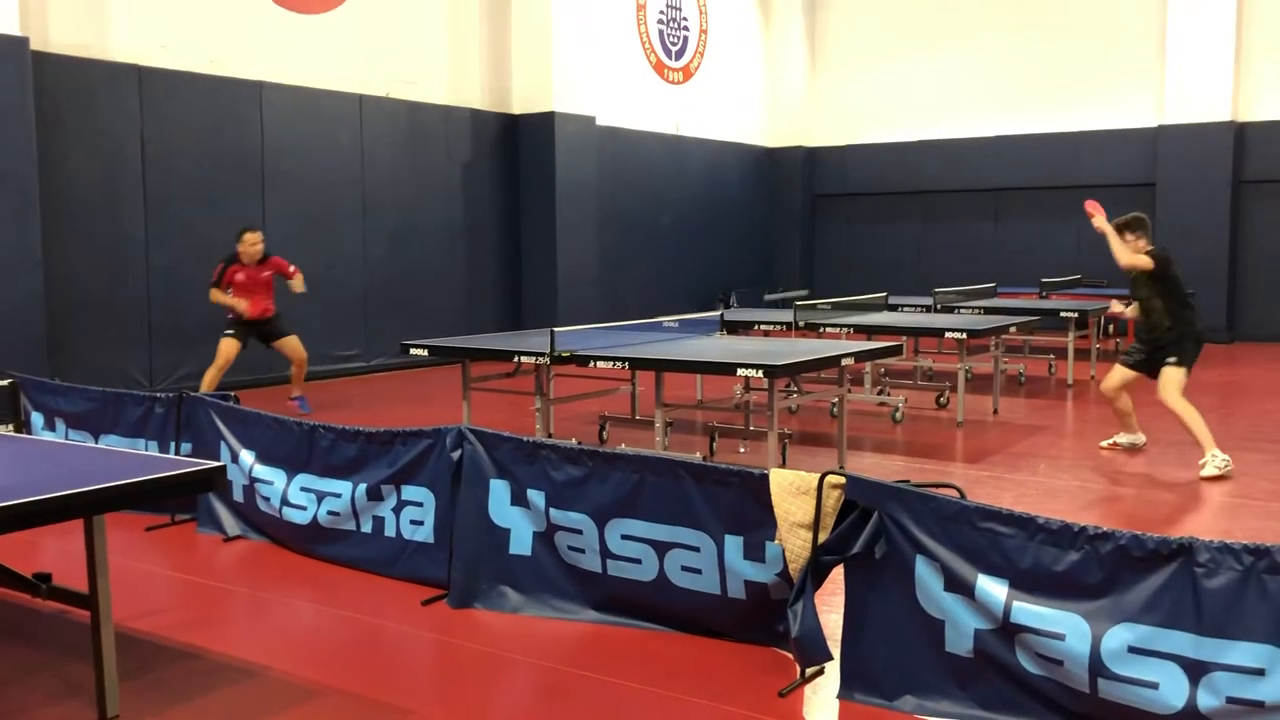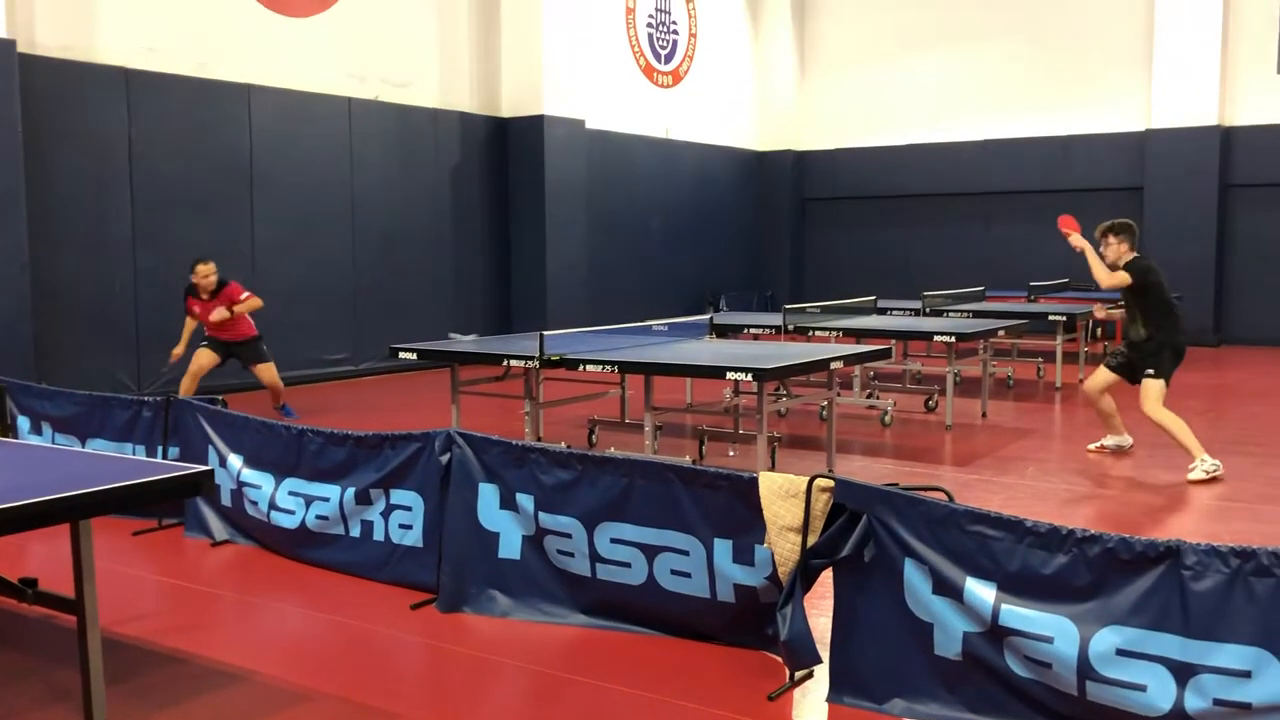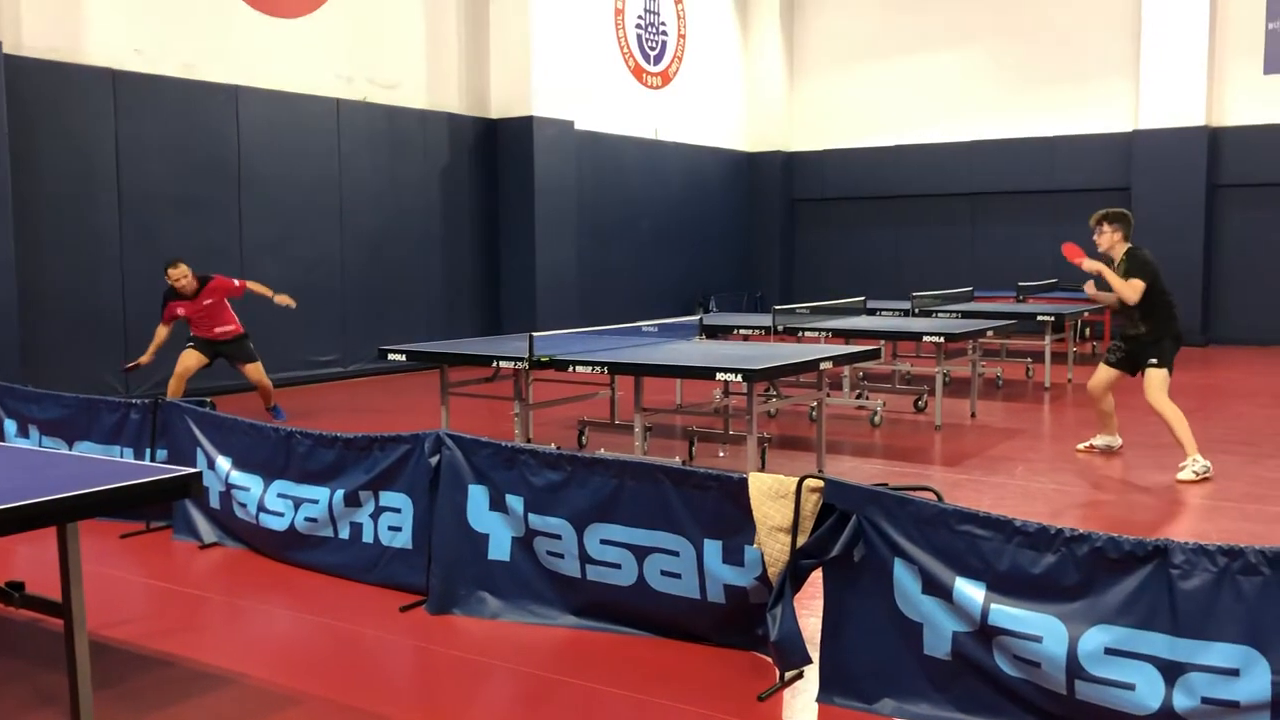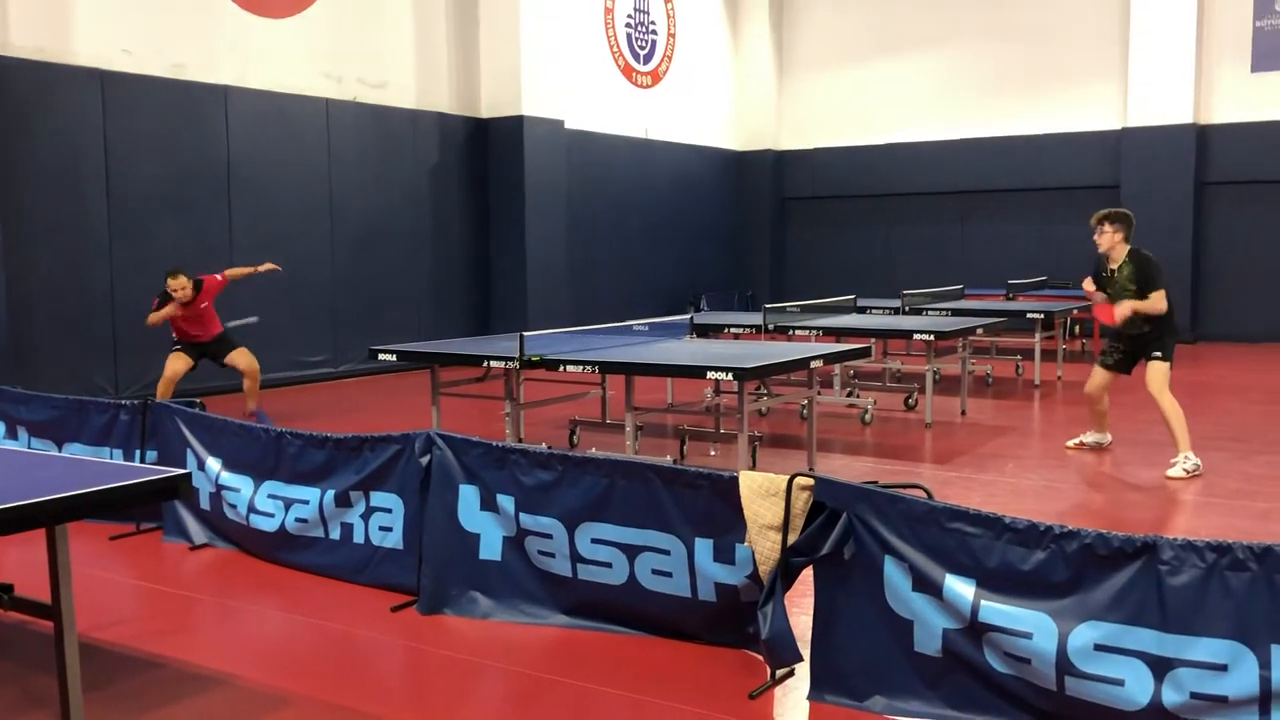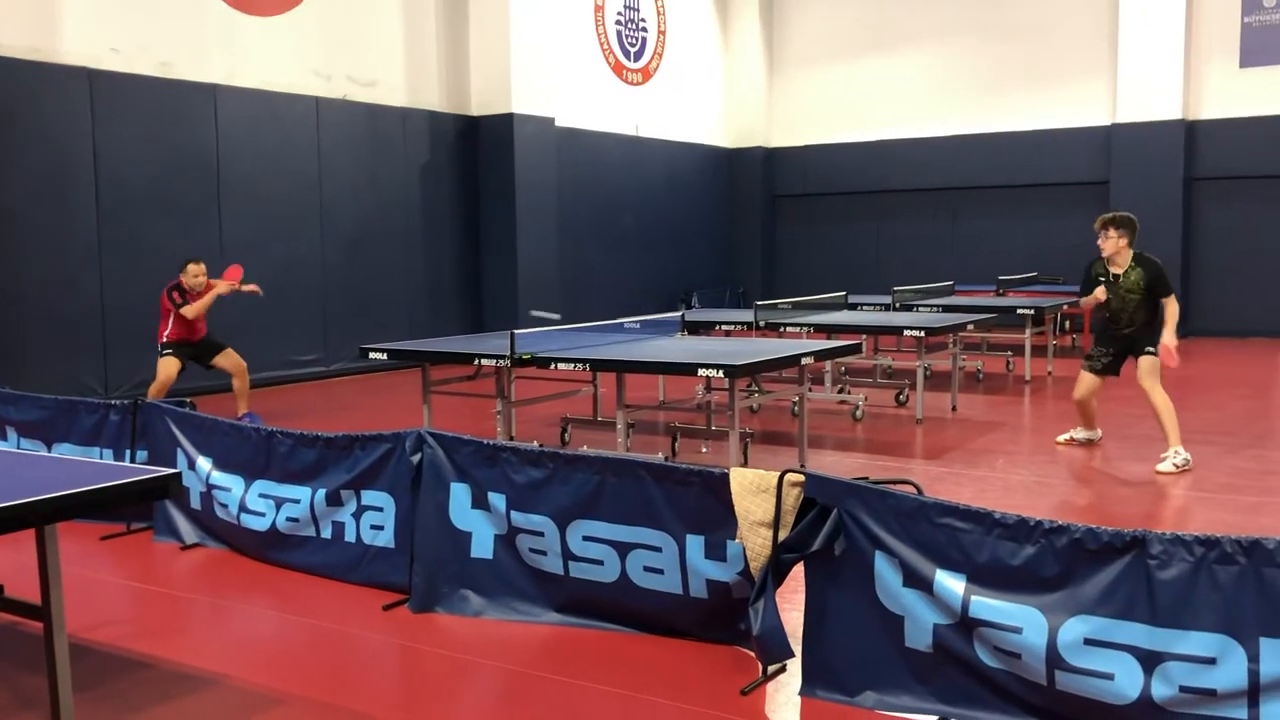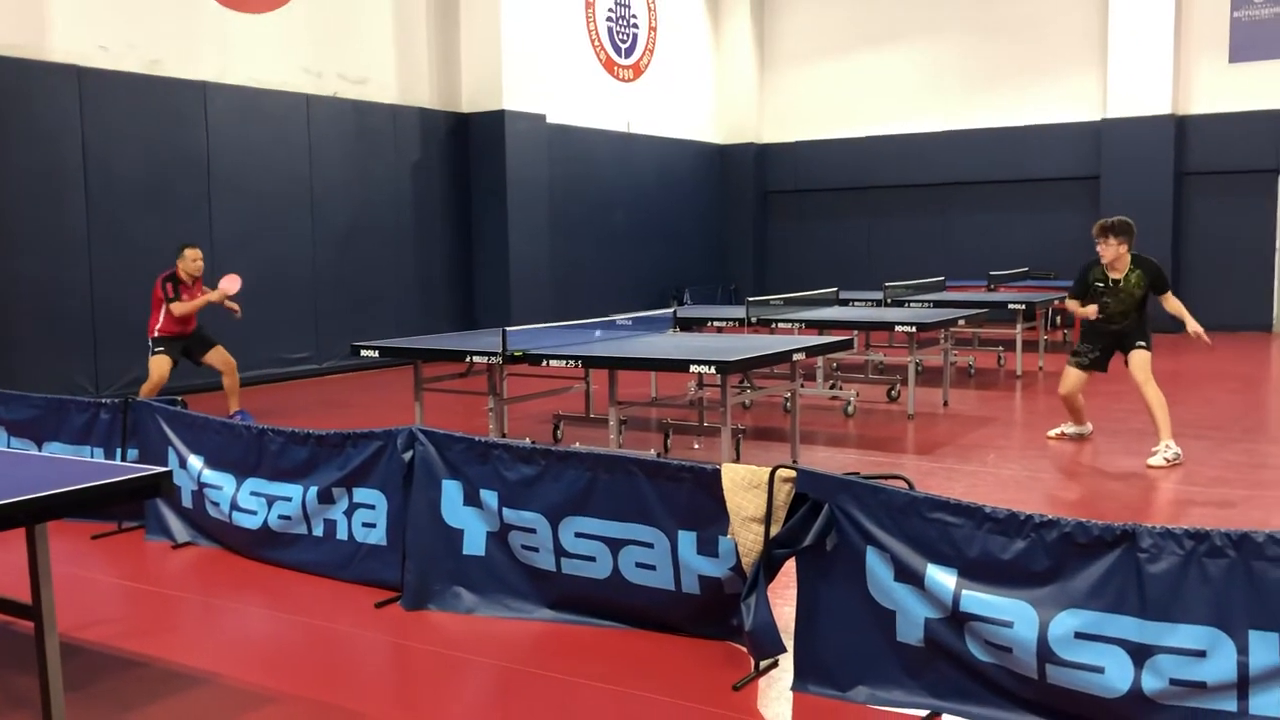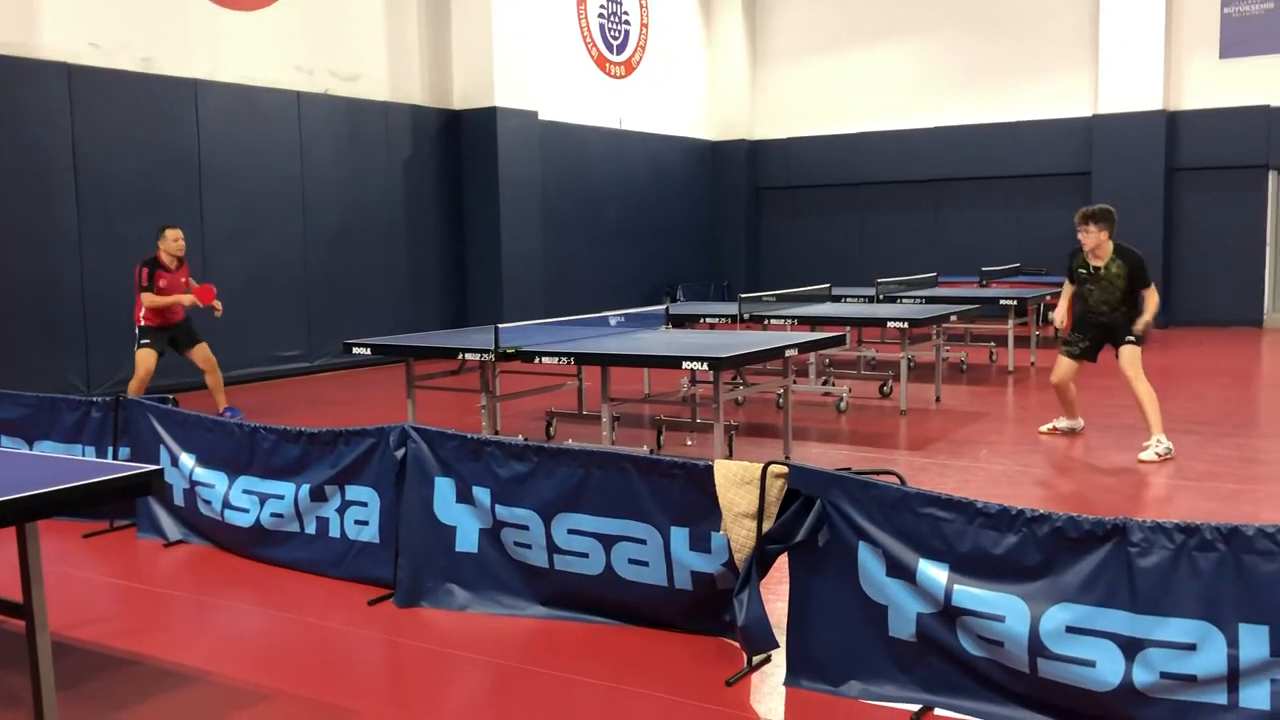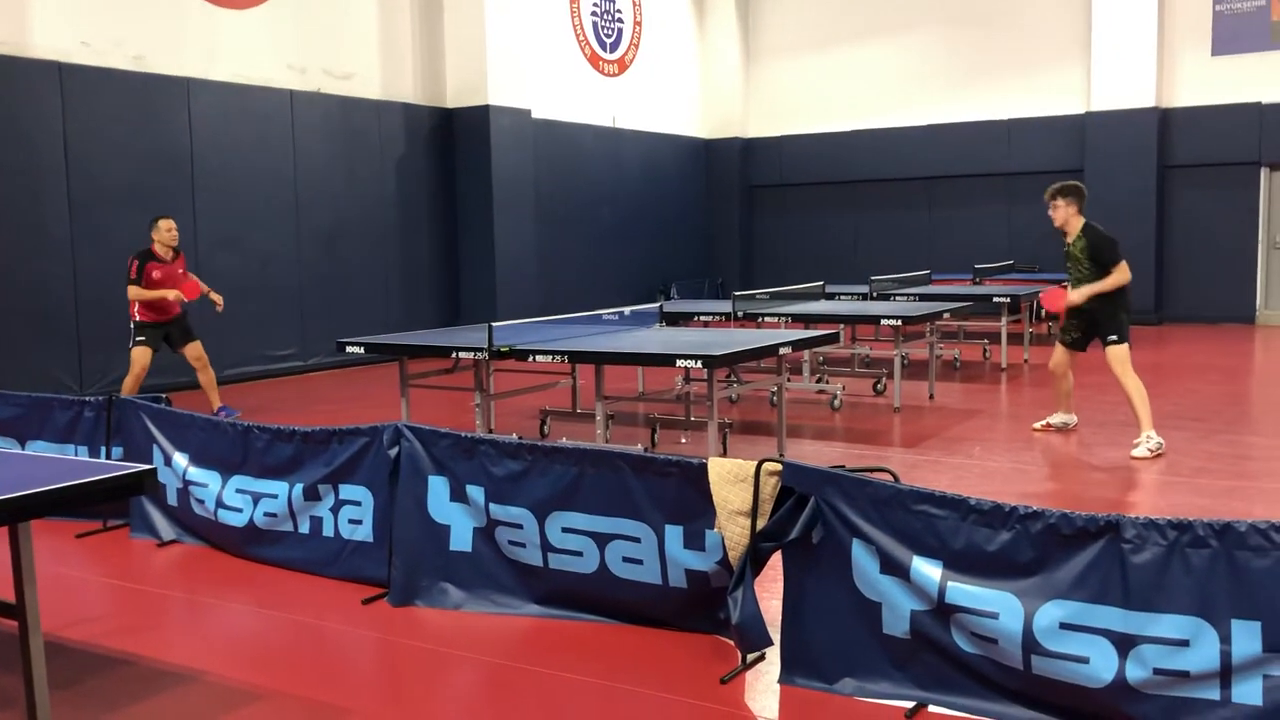
dt=0.2s
person 1, frame 1
left shoulder: (1159, 258)
right shoulder: (1134, 270)
left elbow: (1126, 261)
left wrist: (1106, 229)
right wrist: (1125, 310)
left hip: (1180, 337)
right hip: (1152, 337)
left knee: (1168, 395)
right knee: (1109, 387)
left ankle: (1215, 456)
right ankle: (1132, 436)
person 1, frame 2
left shoulder: (1140, 267)
right shoulder: (1127, 271)
left elbow: (1105, 282)
left wrist: (1085, 246)
right wrist: (1107, 314)
left hip: (1162, 346)
right hip: (1139, 344)
left knee: (1151, 407)
right knee: (1092, 387)
left ankle: (1205, 461)
right ankle: (1119, 438)
person 1, frame 3
left shoulder: (1138, 259)
right shoulder: (1114, 262)
left elbow: (1132, 297)
left wrist: (1101, 268)
right wrist: (1096, 294)
left hip: (1160, 336)
right hip: (1133, 336)
left knee: (1155, 397)
right knee: (1096, 386)
left ankle: (1197, 461)
right ankle: (1109, 438)
person 1, frame 4
left shoulder: (1144, 262)
right shoulder: (1102, 265)
left elbow: (1161, 305)
right elbow: (1104, 301)
left wrist: (1130, 305)
right wrist: (1092, 292)
left hip: (1156, 332)
right hip: (1124, 334)
left knee: (1156, 388)
right knee: (1093, 390)
left ankle: (1188, 458)
right ankle: (1100, 435)
person 1, frame 5
left shoulder: (1149, 267)
right shoulder: (1096, 268)
left elbow: (1171, 304)
right elbow: (1085, 306)
left wrist: (1169, 331)
right wrist: (1094, 298)
left hip: (1145, 331)
right hip: (1109, 333)
left knee: (1149, 383)
right knee: (1080, 395)
left ankle: (1178, 452)
right ankle: (1089, 431)
person 1, frame 6
left shoulder: (1147, 268)
right shoulder: (1091, 270)
left elbow: (1167, 298)
right elbow: (1071, 303)
left wrist: (1188, 319)
right wrist: (1084, 311)
left hip: (1133, 328)
right hip: (1097, 330)
left knee: (1142, 378)
right knee: (1066, 391)
left ankle: (1169, 446)
right ankle: (1079, 426)
person 1, frame 7
left shoulder: (1129, 258)
right shoulder: (1077, 257)
left elbow: (1150, 294)
left wrist: (1146, 317)
right wrist: (1062, 306)
left hip: (1123, 321)
right hip: (1088, 321)
left knee: (1132, 373)
right knee: (1058, 379)
left ankle: (1159, 441)
right ankle: (1071, 420)
person 1, frame 8
left shoulder: (1098, 238)
right shoulder: (1067, 237)
left elbow: (1124, 275)
left wrist: (1086, 291)
right wrist: (1070, 289)
left hip: (1109, 309)
right hip: (1081, 310)
left knee: (1121, 369)
right knee: (1057, 365)
left ankle: (1150, 436)
right ankle: (1065, 416)
person 2, frame 1
left shoulder: (270, 261)
right shoulder: (228, 265)
left elbow: (295, 273)
right elbow: (214, 294)
left wrist: (298, 282)
right wrist: (236, 303)
left hip: (268, 318)
right hip: (239, 320)
left knee: (300, 357)
right knee: (222, 361)
left ankle: (296, 395)
person 2, frame 2
left shoulder: (228, 288)
right shoulder: (190, 293)
left elbow: (257, 303)
right elbow: (192, 317)
left wrist: (229, 312)
right wrist: (182, 345)
left hip: (247, 339)
right hip: (216, 339)
left knee: (273, 382)
right knee: (194, 370)
left ankle: (280, 405)
person 2, frame 3
left shoulder: (213, 283)
right shoulder: (170, 298)
left elbow: (247, 285)
right elbow: (164, 326)
left wrist: (274, 296)
right wrist: (149, 353)
left hip: (233, 338)
right hip: (202, 339)
left knee: (260, 380)
right knee: (180, 372)
left ankle: (271, 406)
person 2, frame 4
left shoulder: (205, 284)
right shoulder: (164, 300)
left elbow: (227, 274)
right elbow: (152, 321)
left wrist: (256, 269)
right wrist: (167, 312)
left hip: (215, 337)
right hip: (186, 343)
left knee: (251, 368)
right knee: (170, 376)
left ankle: (252, 410)
person 2, frame 5
left shoulder: (202, 284)
right shoulder: (173, 291)
right elbow: (191, 314)
left wrist: (241, 288)
right wrist: (216, 292)
left hip: (201, 339)
right hip: (174, 342)
left knee: (240, 367)
right knee: (165, 378)
left ankle: (243, 413)
person 2, frame 6
left shoulder: (195, 277)
right shoulder: (168, 281)
right elbow: (178, 310)
left wrist: (225, 302)
right wrist: (210, 298)
left hip: (191, 333)
right hip: (164, 336)
left knee: (229, 364)
right knee: (158, 378)
left ankle: (235, 411)
person 2, frame 7
left shoulder: (181, 263)
right shoulder: (148, 267)
right elbow: (146, 301)
right wrist: (180, 299)
left hip: (178, 322)
right hip: (151, 326)
left knee: (209, 363)
right knee: (144, 372)
left ankle: (224, 409)
person 2, frame 8
left shoulder: (178, 256)
right shoulder: (141, 260)
right elbow: (132, 294)
left wrist: (209, 292)
right wrist: (165, 293)
left hip: (175, 318)
right hip: (146, 322)
left knee: (201, 361)
right knee: (138, 370)
left ankle: (218, 408)
